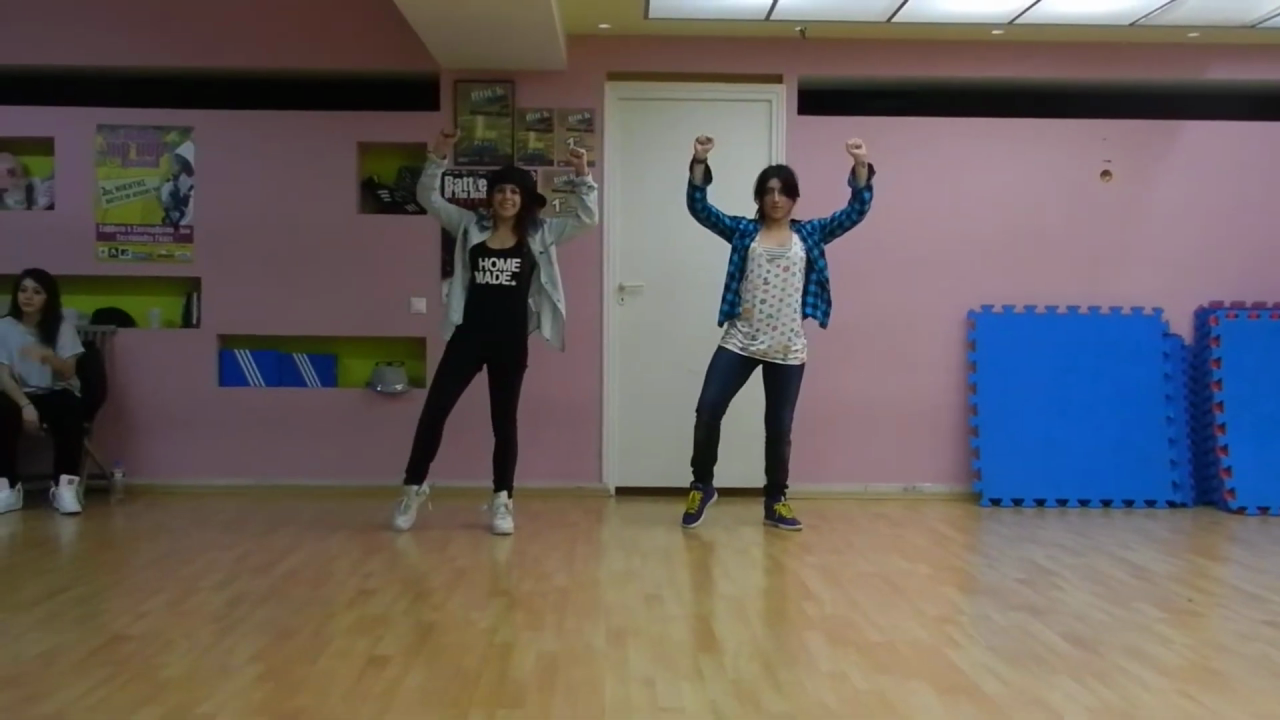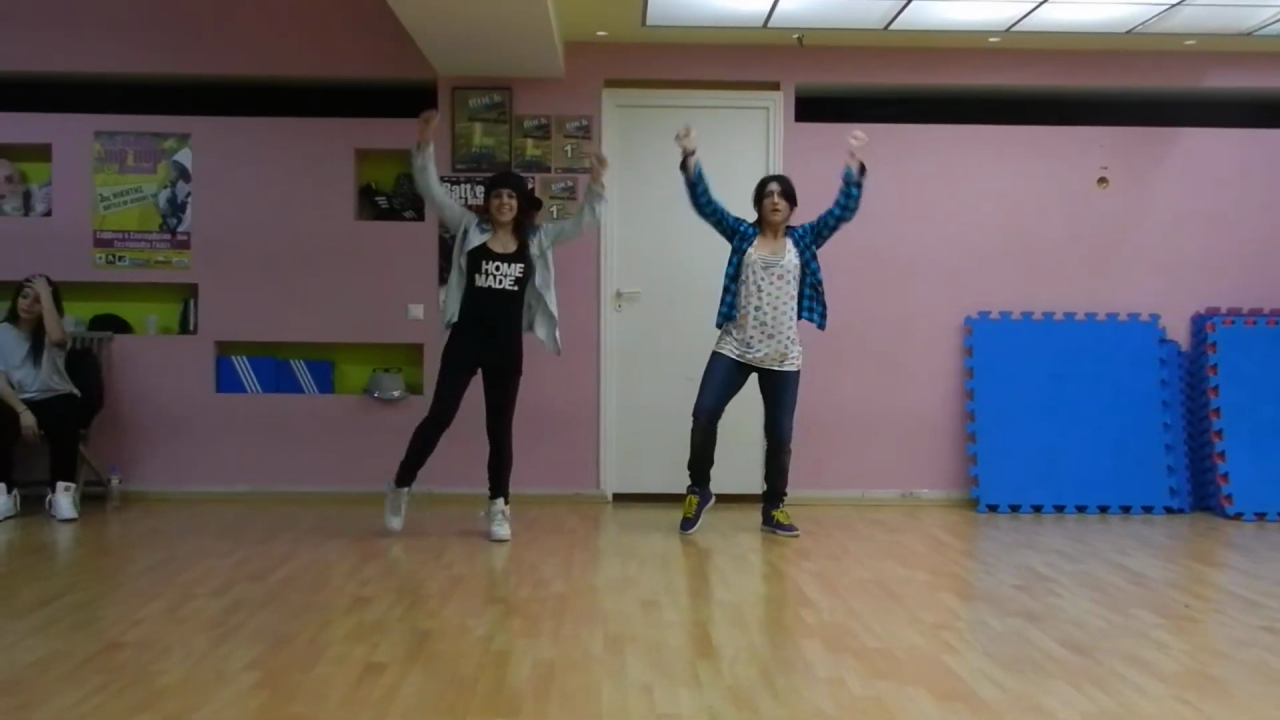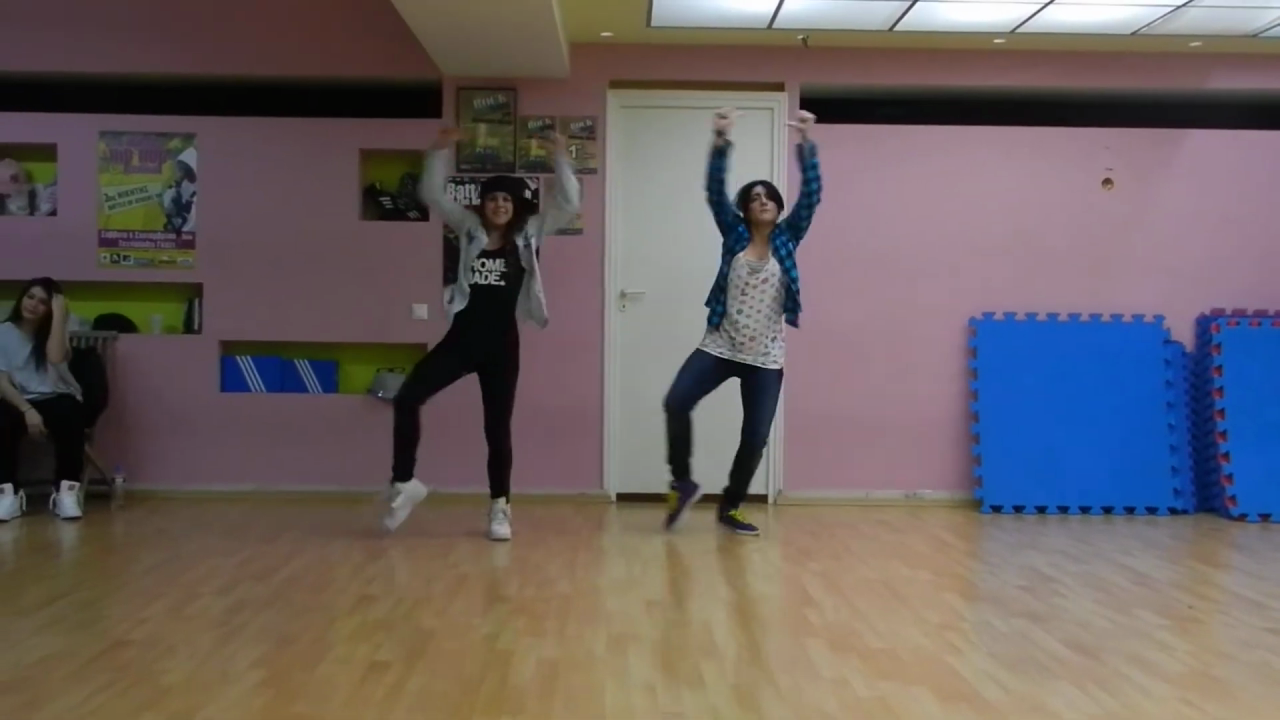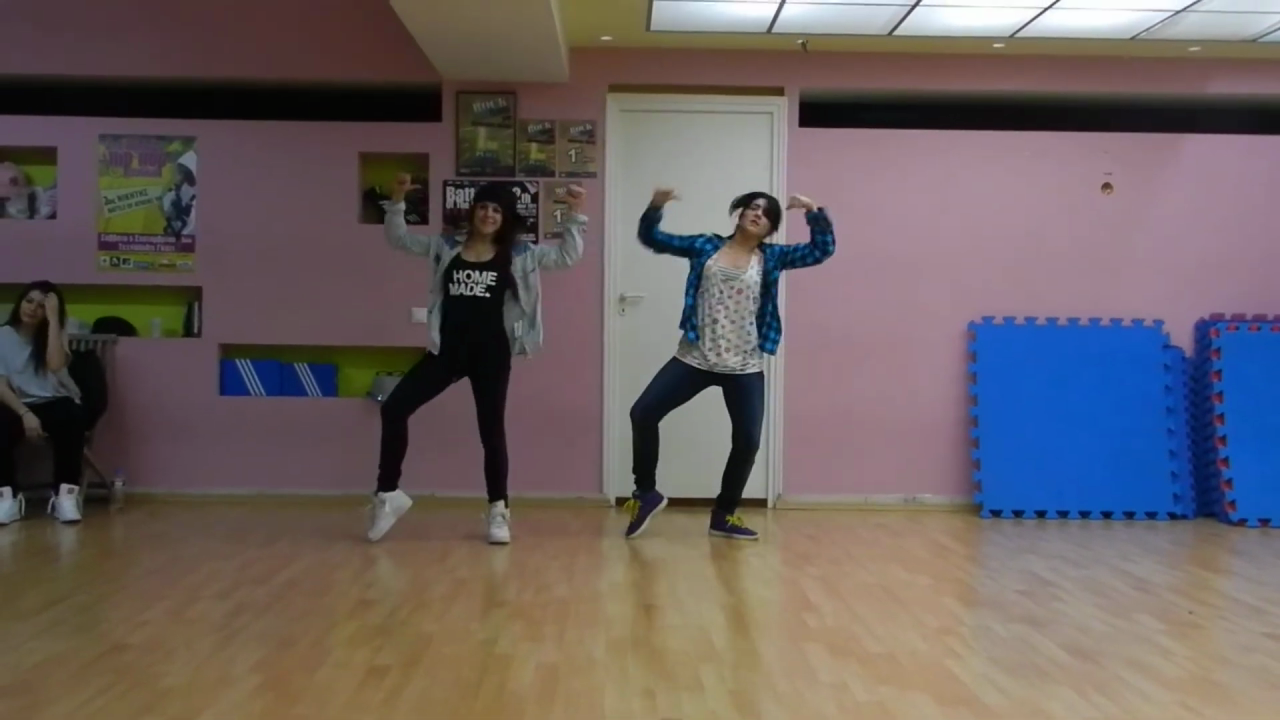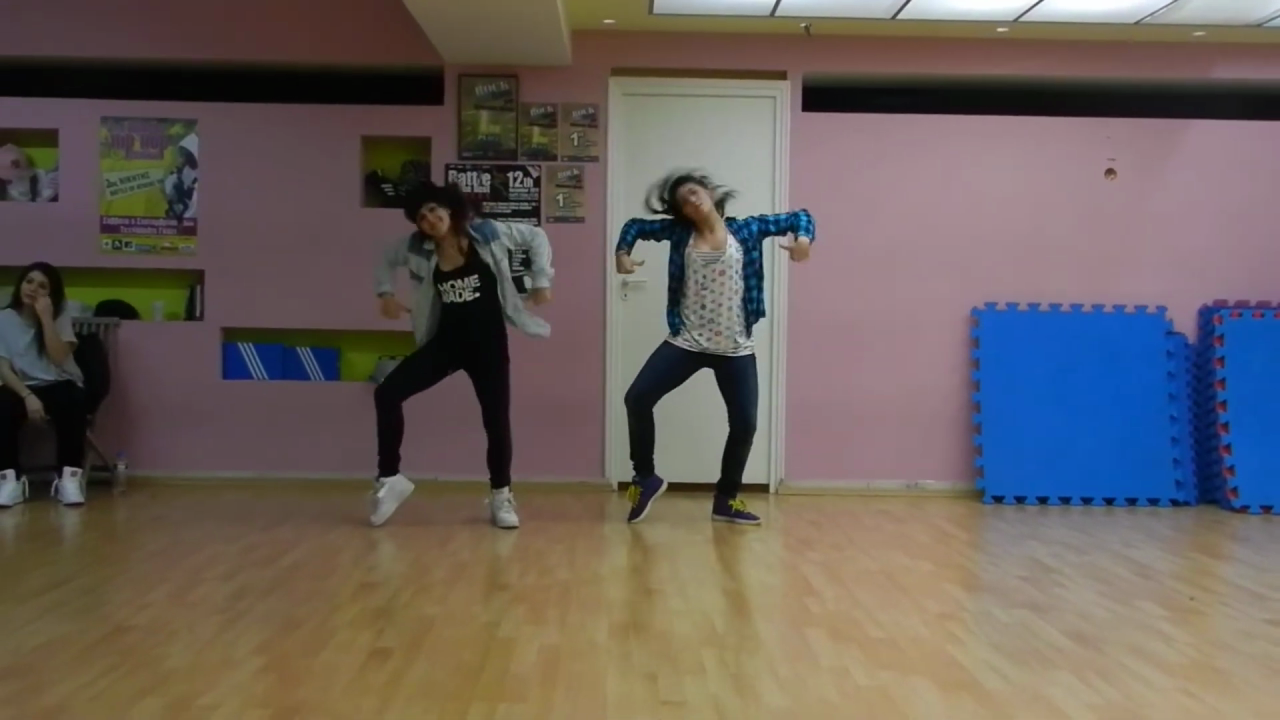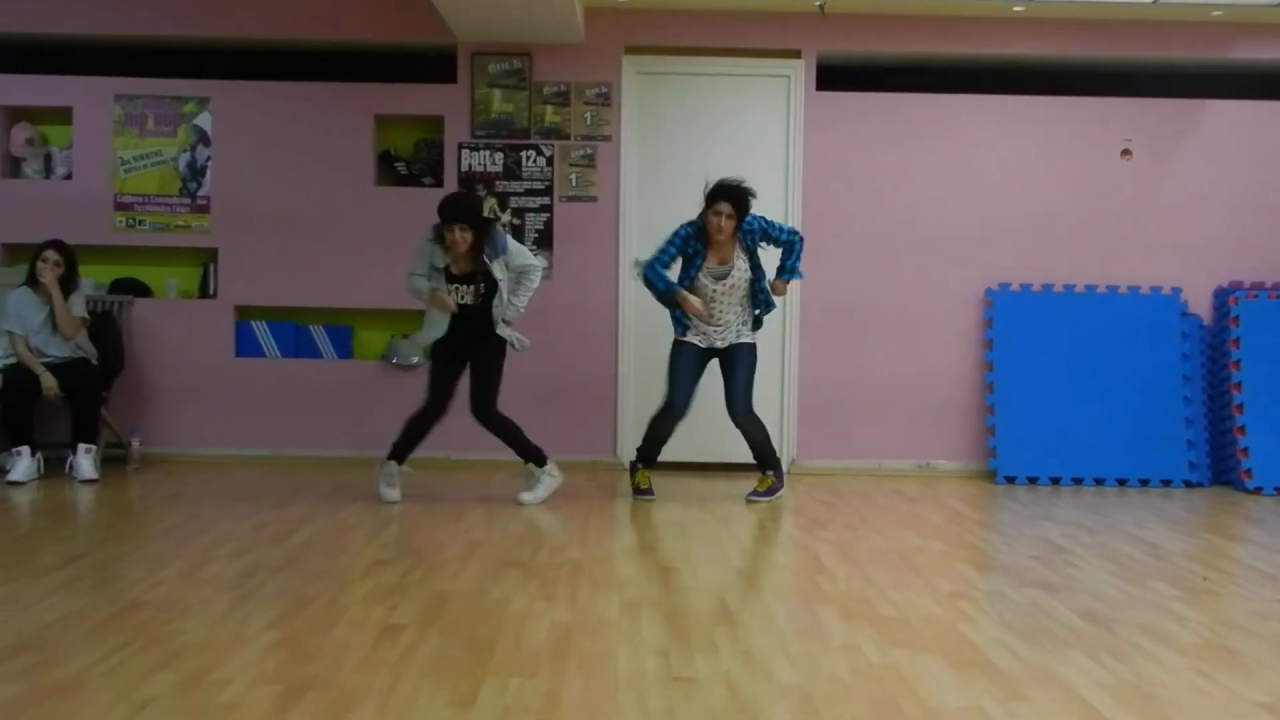
dt=0.4s
person 1, frame 1
left shoulder: (539, 234)
right shoulder: (471, 226)
left elbow: (586, 217)
right elbow: (429, 198)
left wrist: (582, 176)
right wrist: (438, 158)
left hip: (511, 341)
right hip: (469, 335)
left knee: (504, 421)
right knee: (434, 411)
left ankle: (502, 502)
right ankle: (413, 489)
person 1, frame 2
left shoulder: (537, 239)
right shoulder: (469, 228)
left elbow: (585, 224)
right elbow: (431, 189)
left wrist: (595, 184)
right wrist: (424, 147)
left hip: (507, 345)
right hip: (466, 339)
left knee: (500, 428)
right knee: (440, 416)
left ankle: (497, 508)
right ankle: (402, 487)
person 1, frame 3
left shoulder: (527, 236)
right shoulder: (469, 227)
left elbow: (567, 205)
right elbow: (433, 193)
left wrist: (561, 159)
right wrist: (441, 151)
left hip: (501, 345)
right hip: (461, 338)
left knee: (498, 428)
right knee: (407, 399)
left ankle: (498, 508)
right ankle: (406, 484)
person 1, frame 4
left shoulder: (518, 253)
right shoulder: (446, 245)
left elbow: (568, 257)
right elbow: (399, 239)
left wrist: (575, 216)
right wrist: (397, 201)
left hip: (490, 351)
right hip: (447, 349)
left knee: (491, 431)
right knee: (394, 409)
left ankle: (498, 512)
right ankle: (388, 496)
person 1, frame 5
left shoulder: (486, 234)
right shoulder: (417, 247)
left elbow: (535, 235)
right elbow: (388, 258)
left wrist: (541, 280)
right wrist: (386, 292)
left hip: (488, 343)
right hip: (446, 341)
left knee: (496, 423)
right knee: (387, 394)
left ankle: (500, 496)
right ankle: (390, 481)
person 1, frame 6
left shoulder: (498, 243)
right shoulder: (433, 244)
left elbow: (532, 269)
right elbow: (416, 278)
left wrist: (510, 310)
right wrist: (433, 295)
left hip: (487, 333)
right hip: (448, 332)
left knee: (484, 409)
right knee: (435, 404)
left ankle: (542, 470)
right ankle: (393, 467)
person 2, frame 1
left shoulder: (809, 234)
right shoulder: (743, 231)
left elbow: (856, 211)
right elbow: (699, 208)
left wrist: (861, 166)
right wrist: (699, 162)
left hip: (788, 348)
right hip: (740, 342)
left knee: (780, 427)
right knee: (708, 410)
left ankle: (776, 502)
right ankle: (702, 487)
person 2, frame 2
left shoulder: (803, 241)
right shoulder: (743, 236)
left elbow: (845, 207)
right elbow: (703, 202)
left wrist: (853, 161)
right wrist: (690, 157)
left hip: (783, 356)
right hip: (735, 348)
left knee: (780, 436)
right knee: (704, 415)
left ankle: (774, 509)
right ankle: (698, 490)
person 2, frame 3
left shoulder: (787, 238)
right shoulder: (734, 234)
left elbow: (811, 195)
right elbow: (715, 190)
left wrist: (805, 142)
right wrist: (721, 140)
left hip: (765, 359)
right hip: (719, 346)
left knee: (755, 435)
right knee: (676, 403)
left ankle: (731, 506)
right ankle: (683, 483)
person 2, frame 4
left shoulder: (771, 257)
right shoulder: (706, 246)
left elbow: (822, 250)
right elbow: (654, 240)
left wrist: (813, 213)
right wrist: (654, 210)
left hip: (744, 366)
right hip: (694, 358)
left knee: (747, 442)
right knee: (643, 413)
left ankle: (723, 514)
right ankle: (646, 494)
person 2, frame 5
left shoulder: (747, 230)
right shoulder: (681, 232)
left elbow: (799, 218)
right elbow: (636, 227)
left wrist: (803, 239)
right wrist: (623, 253)
left hip: (734, 348)
right hip: (686, 342)
left knee: (745, 424)
right knee: (637, 399)
left ankle: (726, 498)
right ankle: (646, 480)
person 2, frame 6
left shoulder: (751, 228)
right shoulder: (688, 234)
left elbow: (793, 239)
right elbow: (651, 269)
left wrist: (786, 277)
right wrist: (677, 295)
left hip: (739, 337)
right hip: (694, 335)
left knee: (740, 409)
right knee: (676, 404)
left ankle: (771, 471)
right ankle: (642, 465)
person 3, frame 1
left shoulder: (62, 327)
left elbow: (69, 371)
left wrist: (47, 355)
right wrist: (25, 405)
left hip: (55, 394)
left knee: (70, 411)
left ankle: (65, 487)
person 3, frame 2
left shoulder: (49, 331)
left elbow: (57, 338)
left wrist: (46, 294)
right wrist: (22, 411)
left hip: (53, 399)
left knee: (67, 415)
left ankle: (63, 493)
person 3, frame 3
left shoulder: (55, 330)
left elbow: (56, 358)
left wrist: (59, 315)
right wrist: (27, 410)
left hip: (57, 399)
left knee: (72, 415)
left ankle: (67, 491)
person 3, frame 4
left shoulder: (56, 334)
left elbow: (56, 365)
left wrist: (53, 318)
right wrist: (25, 414)
left hip: (55, 403)
left knee: (72, 417)
left ankle: (66, 495)
person 3, frame 5
left shoulder: (60, 318)
left elbow: (59, 359)
left wrist: (46, 317)
right wrist: (28, 396)
left hip: (58, 386)
right hip: (21, 387)
left knee: (74, 401)
left ankle: (69, 477)
person 3, frame 6
left shoulder: (73, 295)
right shoulder: (17, 297)
left elbow: (69, 332)
right elbow: (19, 347)
left wrist: (54, 290)
right wrist: (43, 374)
left hip: (72, 364)
right hip: (36, 364)
left knee: (88, 378)
right knee: (12, 381)
left ankle: (84, 454)
right ankle: (24, 456)
